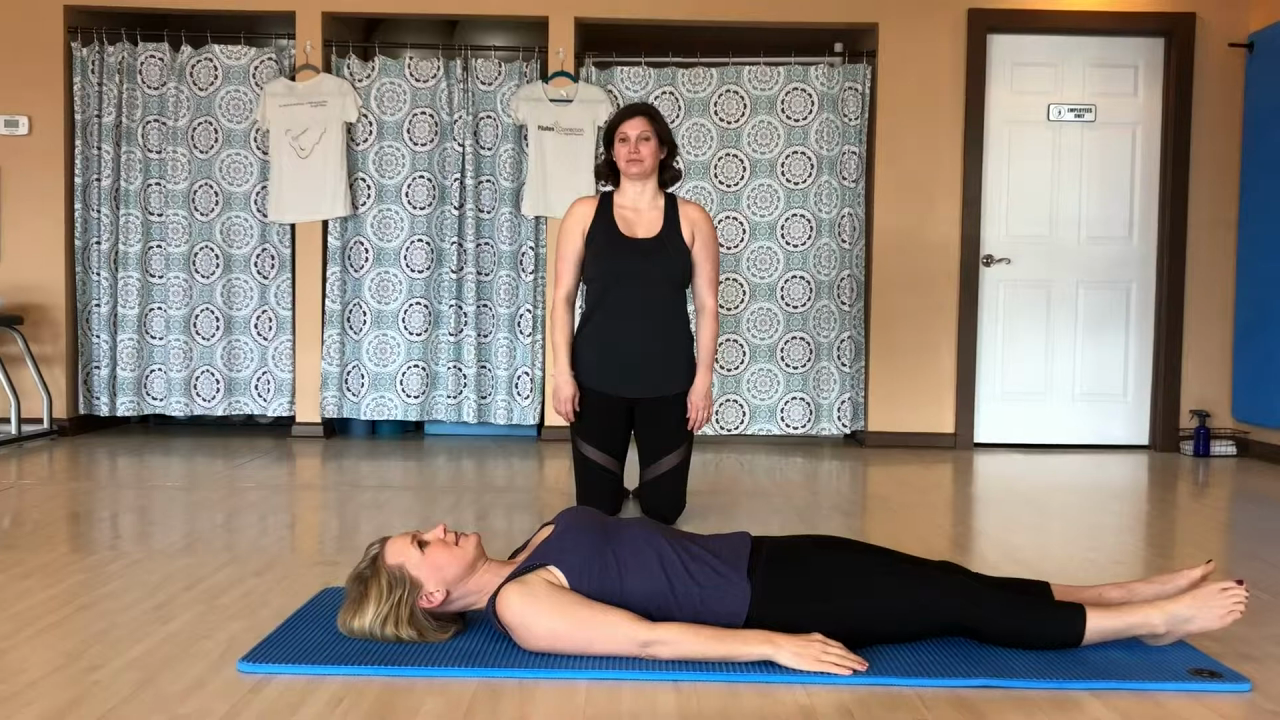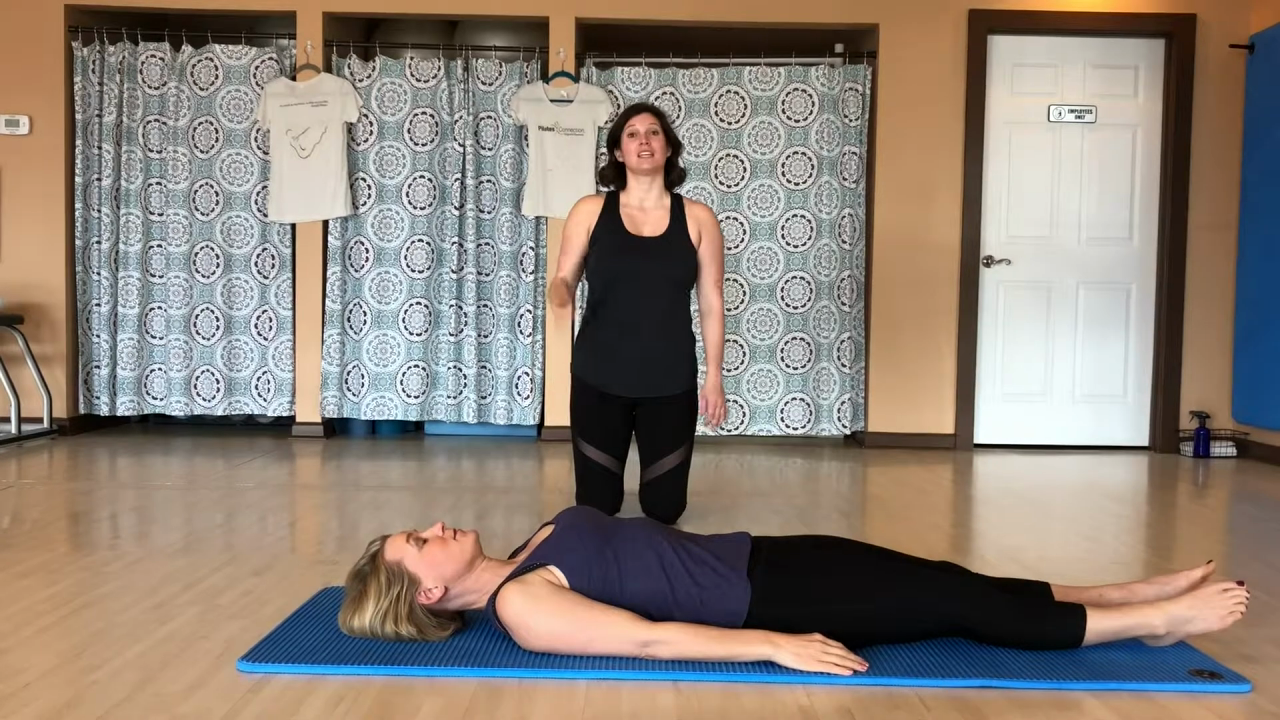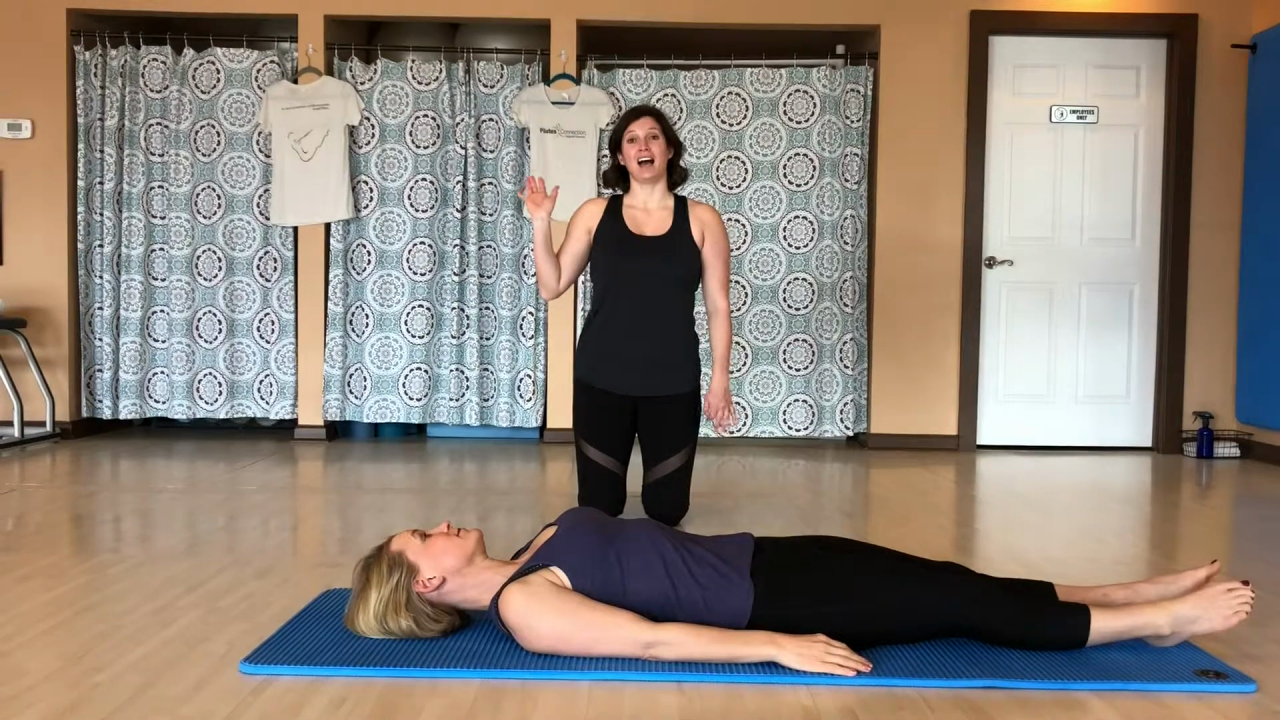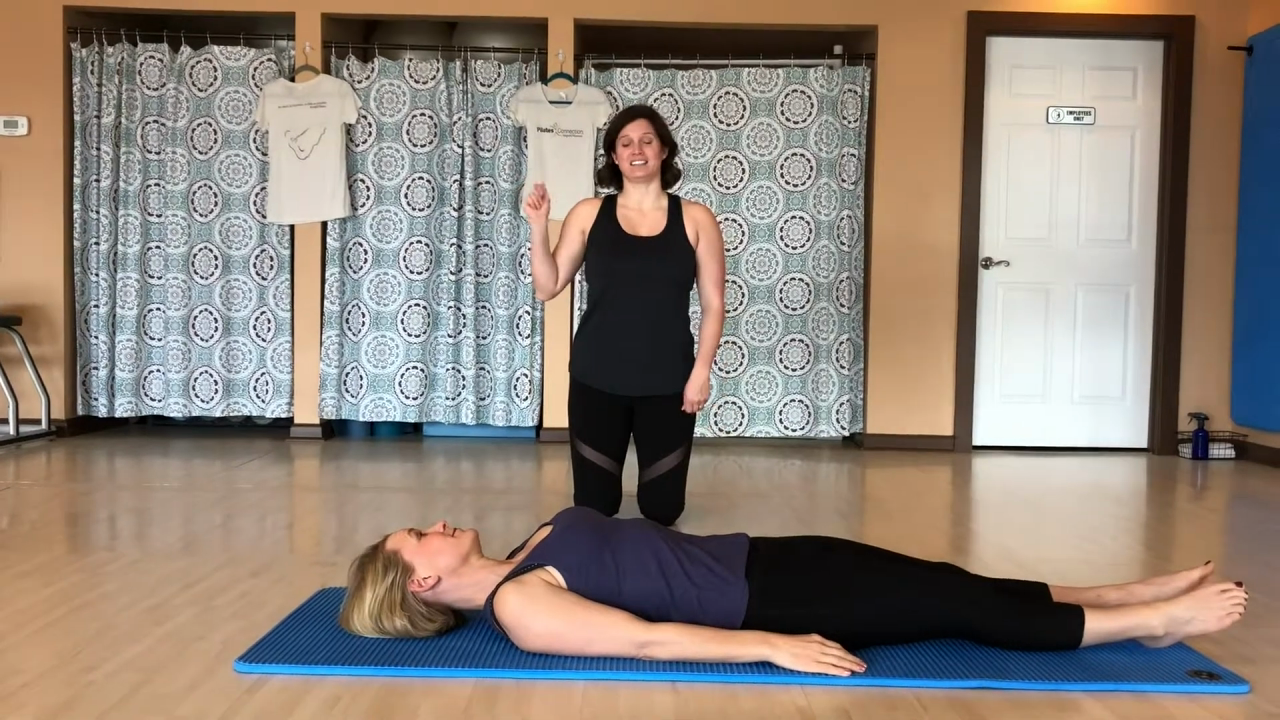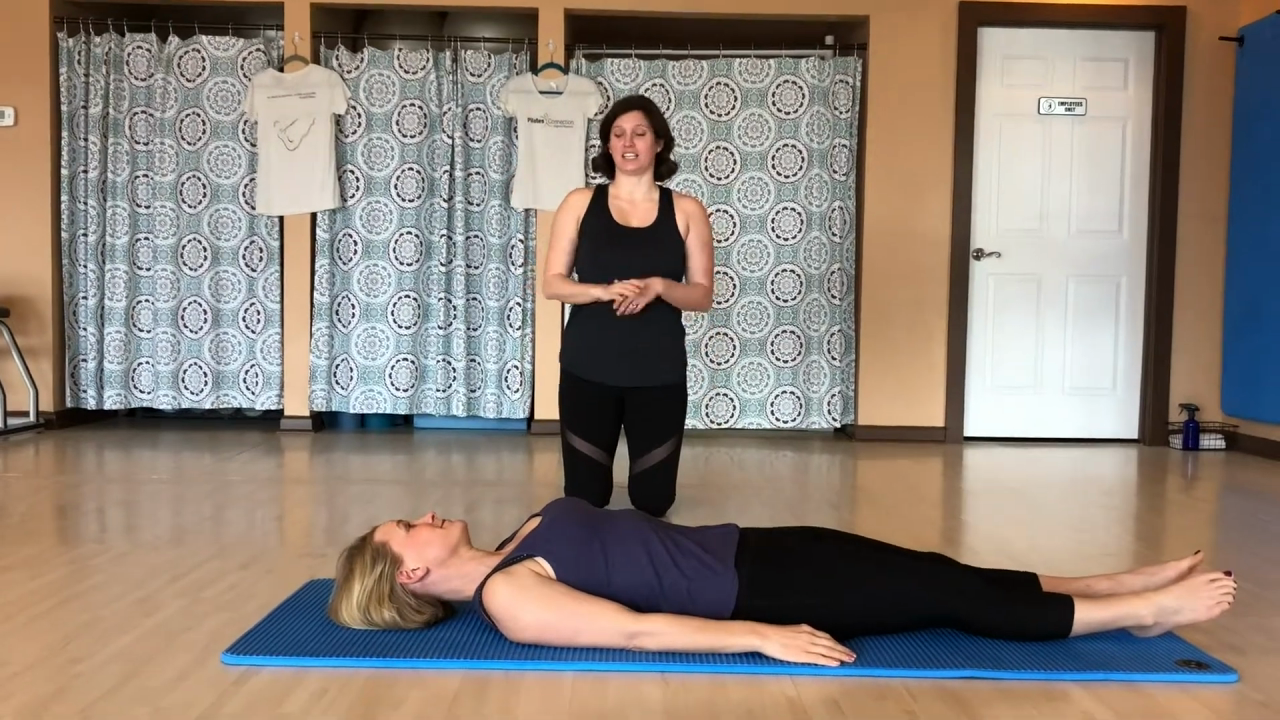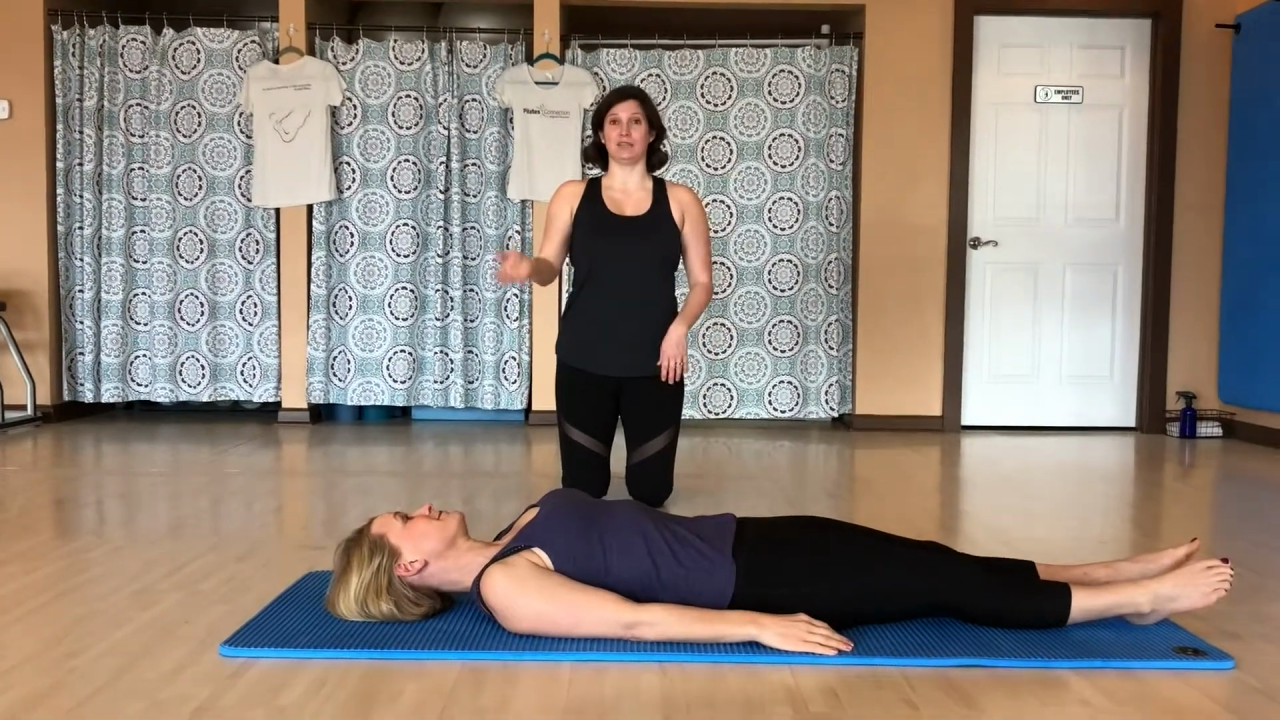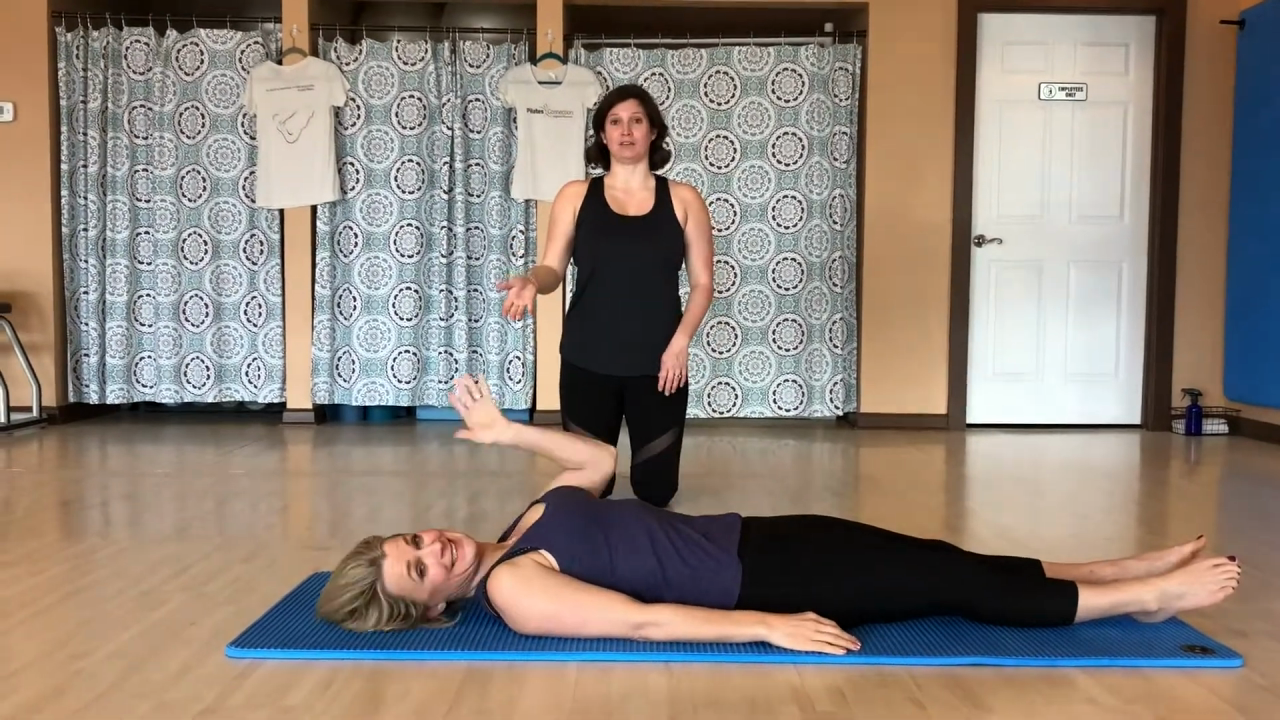
dt=0.5s
person 1, frame 1
left shoulder: (527, 562)
right shoulder: (523, 610)
right elbow: (649, 638)
right wrist: (774, 647)
left hip: (759, 557)
right hip: (755, 598)
left knee: (953, 582)
right knee: (963, 607)
left ankle: (1140, 592)
right ankle: (1155, 620)
person 1, frame 2
left shoulder: (527, 562)
right shoulder: (522, 610)
right elbow: (650, 638)
right wrist: (775, 647)
left hip: (758, 556)
right hip: (757, 600)
left knee: (951, 583)
right knee: (963, 608)
left ankle: (1144, 594)
right ankle: (1156, 620)
person 1, frame 3
left shoulder: (528, 563)
right shoulder: (525, 611)
right elbow: (653, 639)
right wrist: (780, 646)
left hip: (760, 559)
right hip: (760, 602)
left knee: (953, 581)
right knee: (967, 610)
left ankle: (1151, 594)
right ankle: (1161, 620)
person 1, frame 4
left shoulder: (524, 561)
right shoulder: (520, 609)
right elbow: (648, 639)
right wrist: (774, 649)
left hip: (756, 558)
right hip: (755, 602)
left knee: (948, 583)
right knee: (961, 610)
left ankle: (1142, 596)
right ankle: (1153, 621)
person 1, frame 5
left shoulder: (514, 552)
right shoulder: (509, 601)
right elbow: (637, 629)
right wrist: (765, 637)
left hip: (746, 549)
right hip: (745, 591)
left knee: (940, 572)
right knee: (953, 602)
left ankle: (1134, 585)
right ankle: (1143, 612)
person 1, frame 6
left shoulder: (511, 544)
right shoulder: (507, 592)
right elbow: (635, 619)
right wrist: (761, 626)
left hip: (741, 539)
right hip: (743, 583)
left knee: (938, 563)
right knee: (948, 589)
left ankle: (1131, 574)
right ankle: (1141, 599)
person 1, frame 7
left shoulder: (526, 527)
right shoulder: (517, 595)
left elbow: (601, 461)
right elbow: (644, 621)
left wrist: (507, 427)
right wrist: (768, 624)
left hip: (751, 540)
right hip: (750, 583)
left knee: (947, 559)
right knee: (956, 587)
left ankle: (1139, 572)
right ankle: (1145, 597)
person 2, frame 1
left shoulder: (691, 218)
right shoulder: (585, 213)
left elbow: (706, 304)
right elbow: (563, 297)
left wrist: (703, 378)
right wrist: (562, 371)
left hip: (668, 383)
right hip: (598, 380)
left knee: (664, 509)
right knee: (596, 507)
left ankle: (646, 492)
right ankle: (617, 493)
person 2, frame 2
left shoulder: (698, 218)
right shoulder: (591, 211)
left elbow: (712, 303)
right elbow: (563, 280)
left wrist: (714, 376)
right wrist: (558, 292)
left hip: (671, 383)
right hip: (599, 378)
left knee: (665, 508)
right knee: (596, 506)
left ankle: (654, 520)
person 2, frame 3
left shoulder: (701, 218)
right shoulder: (595, 213)
left elbow: (718, 305)
right elbow: (551, 287)
left wrist: (720, 378)
right wrist: (541, 223)
left hip: (673, 383)
right hip: (601, 379)
left knee: (667, 510)
right knee: (598, 506)
person 2, frame 4
left shoulder: (696, 218)
right shoulder: (589, 213)
left elbow: (713, 303)
right elbow: (546, 288)
left wrist: (701, 370)
right wrist: (538, 226)
left hip: (667, 382)
right hip: (597, 380)
left knee: (662, 509)
right knee: (594, 506)
person 2, frame 5
left shoulder: (686, 210)
right shoulder: (580, 203)
left elbow: (703, 292)
right elbow: (550, 283)
left wrist: (659, 287)
right wrist: (605, 291)
left hip: (659, 374)
right hip: (587, 371)
left knee: (653, 501)
right knee: (585, 498)
person 2, frame 6
left shoulder: (680, 199)
right shoulder: (572, 195)
left elbow: (701, 281)
right elbow: (550, 268)
left wrist: (680, 328)
right wrist: (528, 265)
left hip: (653, 362)
right hip: (583, 361)
left knee: (651, 490)
right knee: (582, 488)
person 2, frame 7
left shoulder: (683, 199)
right shoulder: (576, 196)
left elbow: (702, 283)
right elbow: (552, 269)
left wrist: (680, 341)
right wrist: (530, 282)
left hip: (657, 364)
right hip: (587, 362)
left knee: (656, 491)
